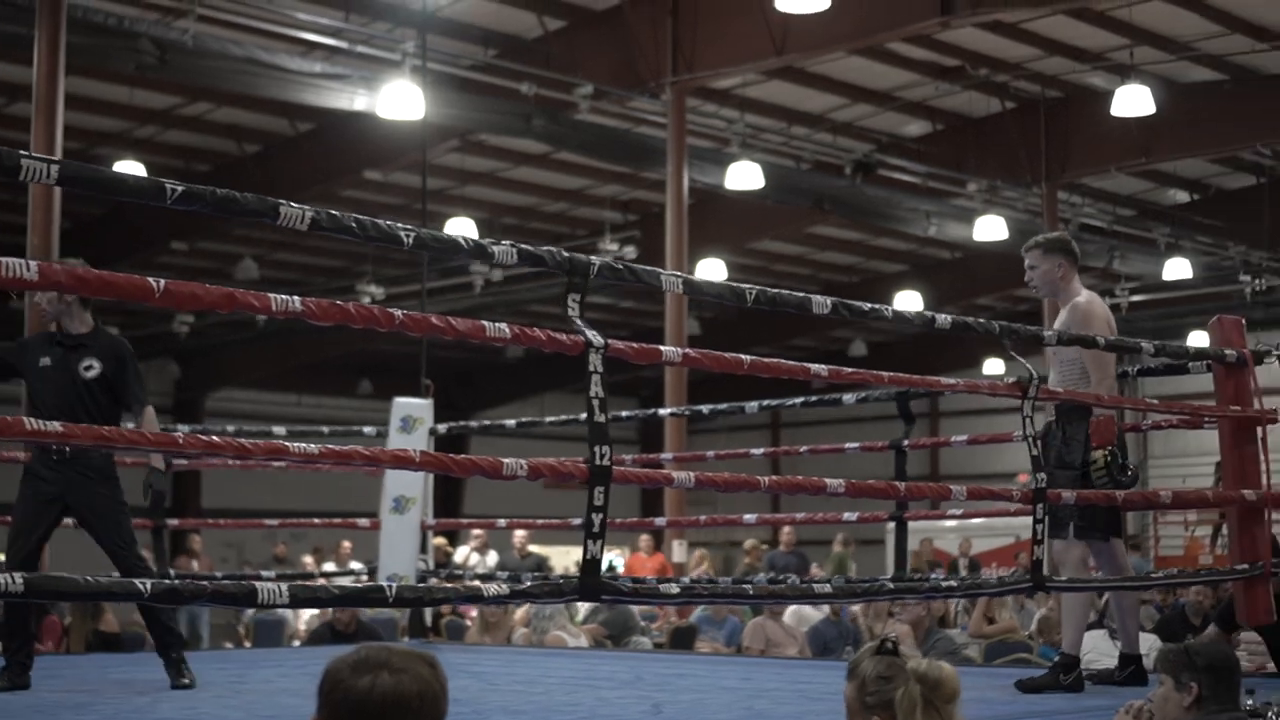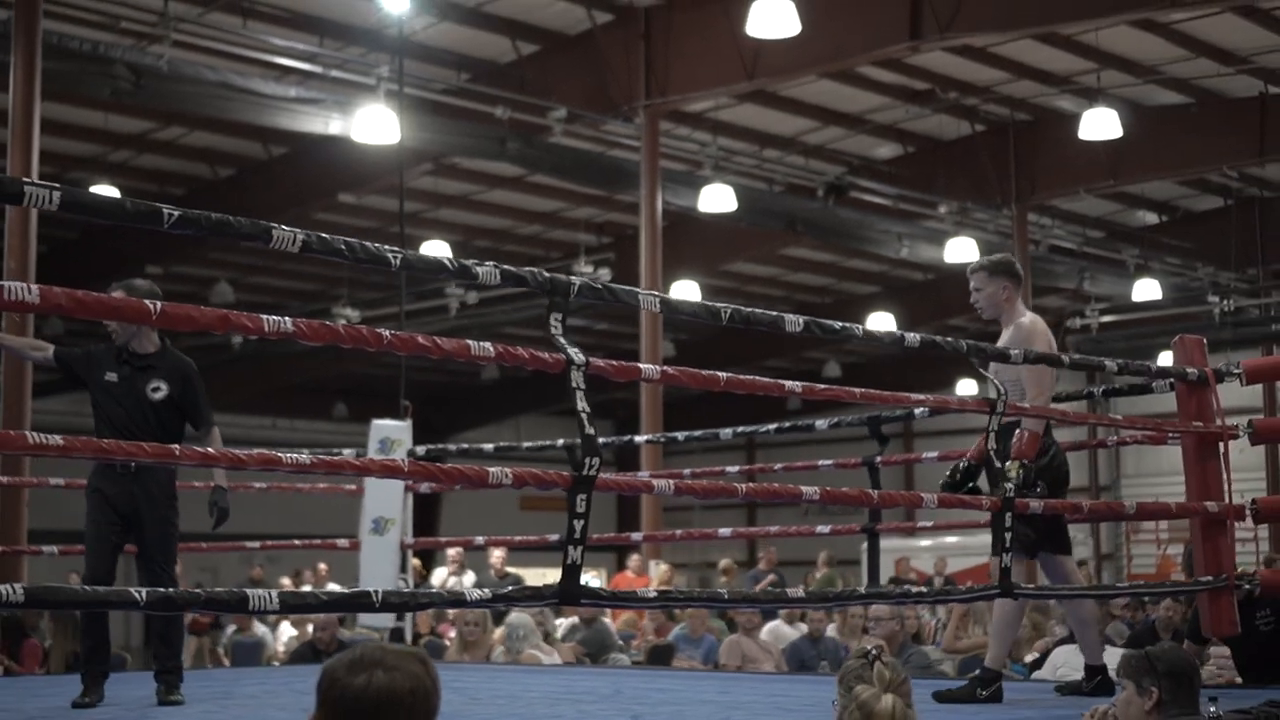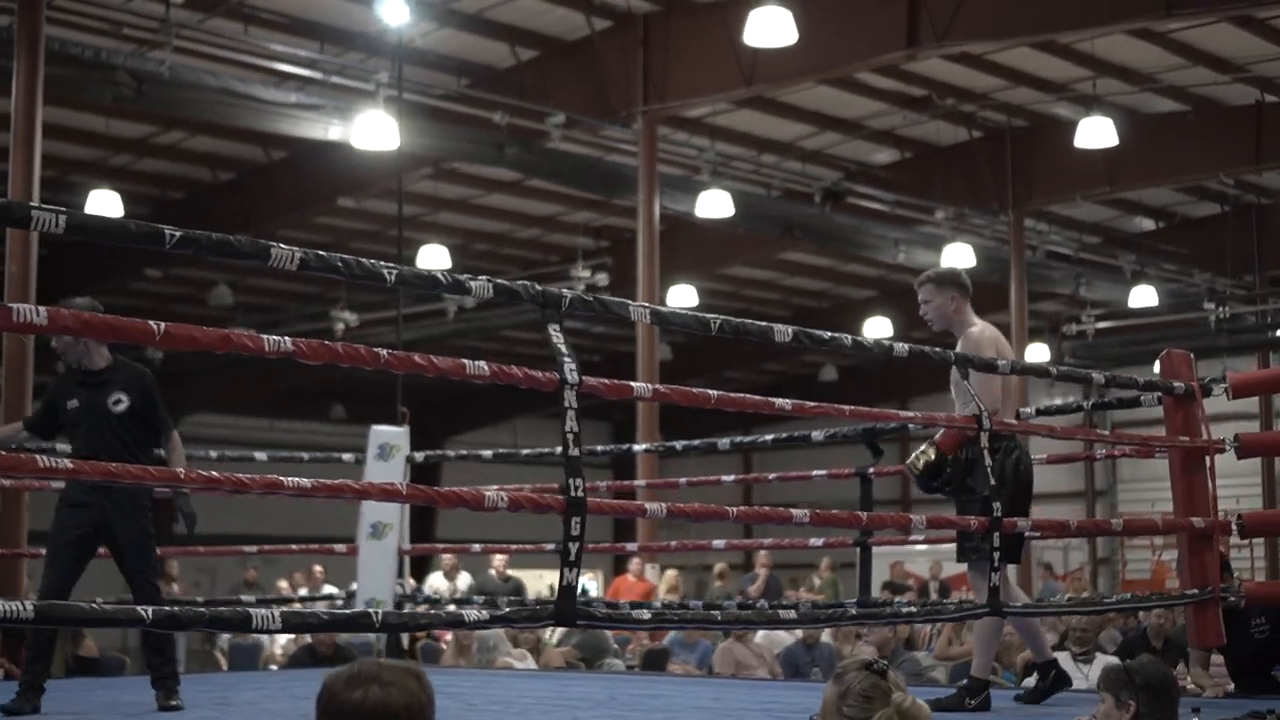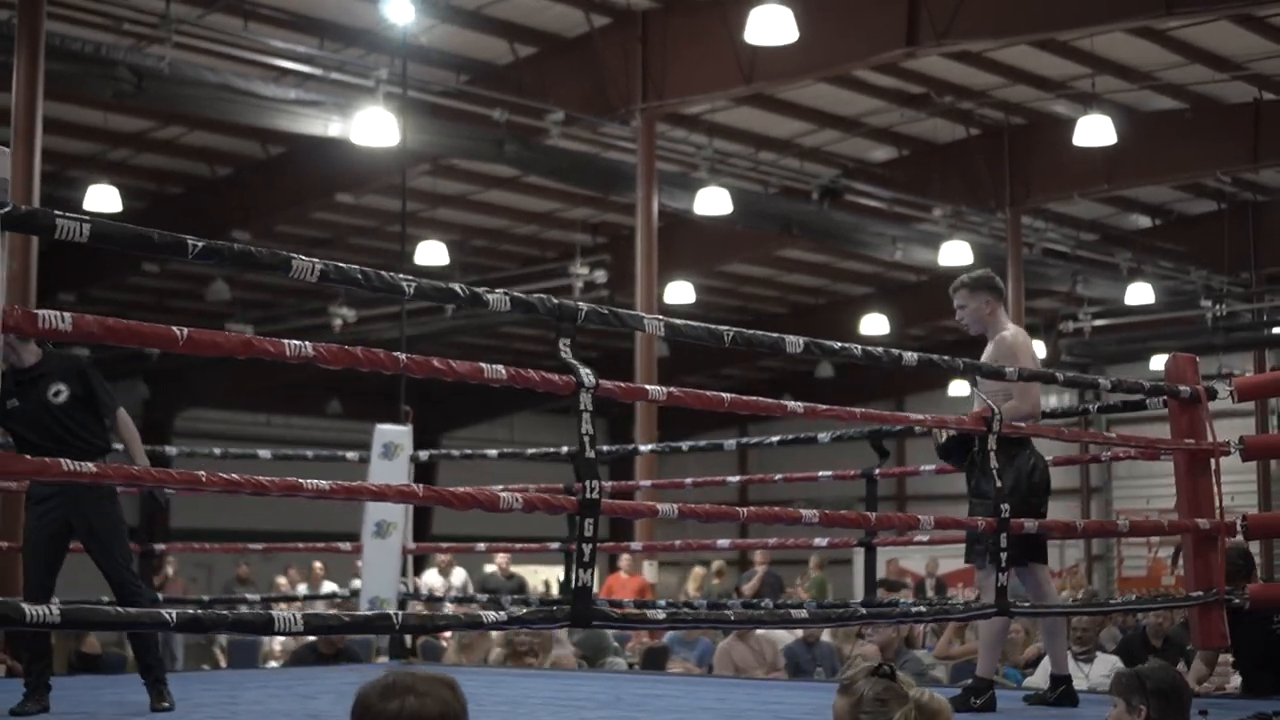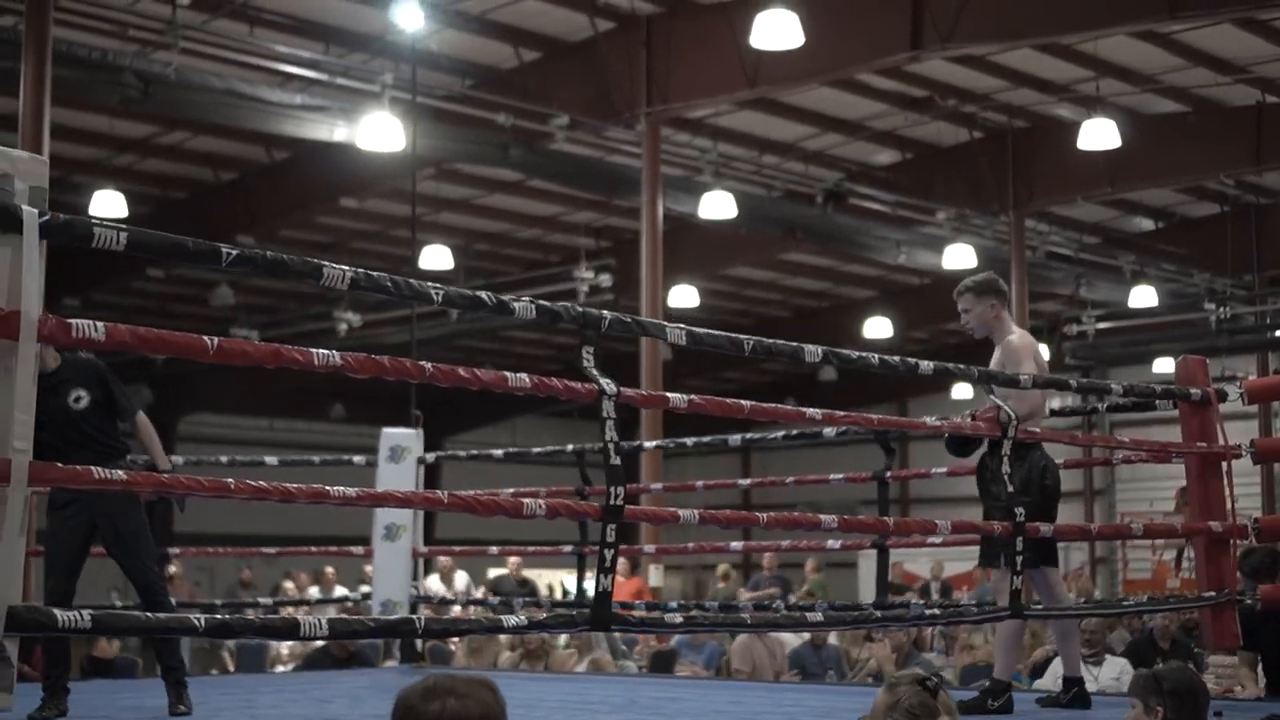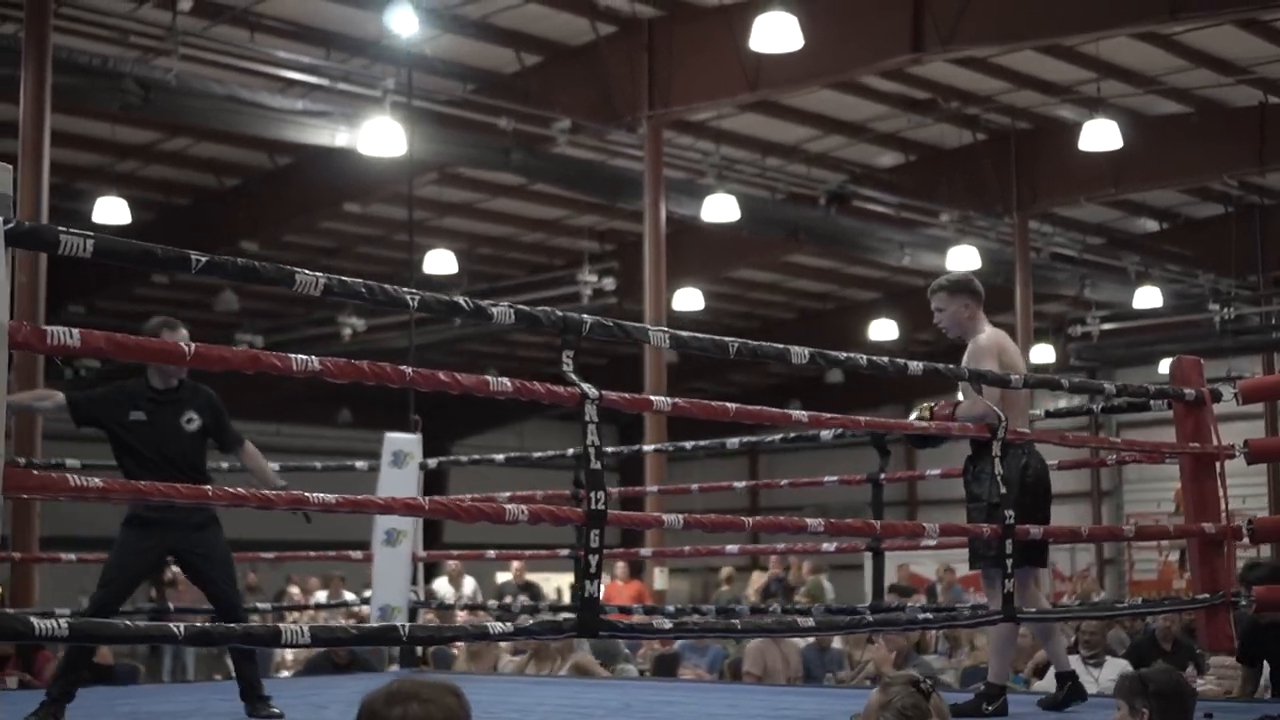
dt=0.5s
person 1, frame 1
left shoulder: (1085, 308)
right shoulder: (1070, 314)
left elbow: (1103, 383)
left wrist: (1102, 446)
right wrist: (1054, 439)
left hip: (1086, 438)
right hip: (1075, 437)
left knee: (1067, 548)
right knee: (1108, 552)
left ankle: (1068, 665)
right ankle: (1131, 661)
person 1, frame 2
left shoulder: (1027, 329)
right shoulder: (1011, 334)
left elbow: (1037, 404)
left wrist: (1019, 461)
right wrist: (972, 460)
left hip: (1029, 456)
right hip: (1022, 457)
left knee: (1012, 566)
right knee: (1059, 568)
left ankle: (989, 679)
right ankle: (1096, 672)
person 1, frame 3
left shoulder: (977, 337)
right shoulder: (975, 340)
left elbow: (985, 406)
left wrist: (939, 449)
right wrist: (952, 455)
left hip: (994, 462)
right hip: (993, 463)
left knee: (985, 576)
right knee: (993, 577)
left ankle: (977, 688)
right ankle: (1049, 668)
person 1, frame 4
left shoulder: (1009, 341)
right shoulder: (1002, 346)
left elbow: (1028, 405)
right wrist: (971, 428)
left hip: (1007, 466)
right hip: (1008, 465)
left knee: (991, 575)
right knee: (1033, 576)
left ankle: (982, 688)
right ankle: (1061, 682)
person 1, frame 5
left shoulder: (1014, 345)
right shoulder: (1012, 348)
left elbow: (1028, 406)
left wrist: (979, 420)
right wrist: (984, 421)
left hip: (1017, 469)
right hip: (1021, 469)
left knee: (1006, 579)
right knee: (1044, 577)
left ankle: (999, 691)
right ankle: (1074, 684)
person 1, frame 6
left shoulder: (983, 344)
right shoulder: (998, 343)
left elbow: (986, 408)
left wrist: (938, 414)
right wrist: (948, 413)
left hip: (1002, 467)
right hip: (1020, 464)
left knee: (999, 580)
right knee: (1021, 581)
right ankle: (1066, 677)
person 2, frame 1
left shoulder: (112, 348)
right shoulder: (36, 348)
left elbow: (143, 410)
left wrist: (156, 465)
left hip: (93, 468)
right hip: (44, 468)
left knee: (131, 564)
left ankle: (175, 660)
person 2, frame 2
left shoulder: (179, 369)
right shoulder: (100, 360)
left elbow: (208, 430)
right elbow: (41, 352)
left wrist: (219, 485)
left hip: (154, 484)
right hip: (107, 482)
left knee: (161, 584)
right knee: (96, 583)
left ankle: (168, 680)
right ankle: (93, 682)
person 2, frame 3
left shoulder: (136, 378)
right shoulder: (63, 389)
left elbow: (169, 437)
left wrist: (182, 492)
left hip: (128, 499)
right hip: (79, 499)
left knee: (148, 595)
right knee: (50, 596)
left ankle: (167, 686)
person 2, frame 4
left shoulder: (71, 368)
left elbow: (117, 415)
left wrist: (144, 467)
left hip: (92, 487)
right hip: (44, 494)
left knee: (127, 584)
right knee: (35, 593)
left ankle: (156, 682)
right ankle: (37, 690)
person 2, frame 5
left shoulder: (90, 370)
left elbow: (136, 419)
left wrist: (165, 469)
left hip: (114, 490)
right hip: (65, 499)
left knee: (152, 586)
right knee: (56, 598)
left ankle: (177, 684)
person 2, frame 6
left shoulder: (202, 399)
right shoulder: (120, 399)
left elbow: (239, 447)
right elbow: (53, 400)
left wrist: (278, 488)
left hip: (195, 519)
right hip: (146, 520)
left knee: (231, 605)
right knee: (101, 608)
